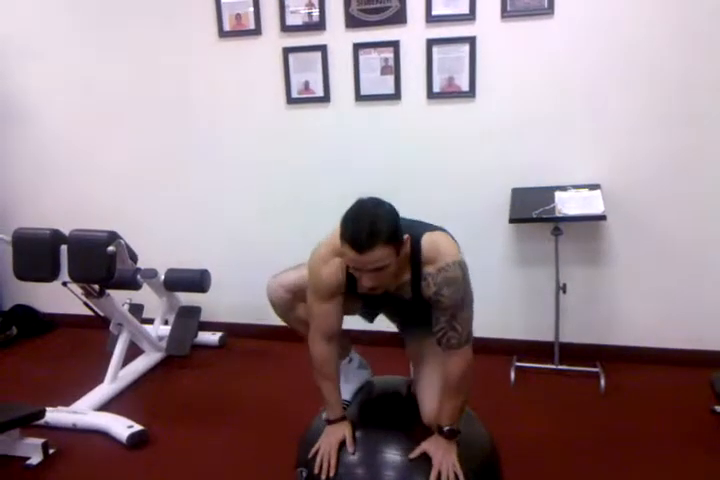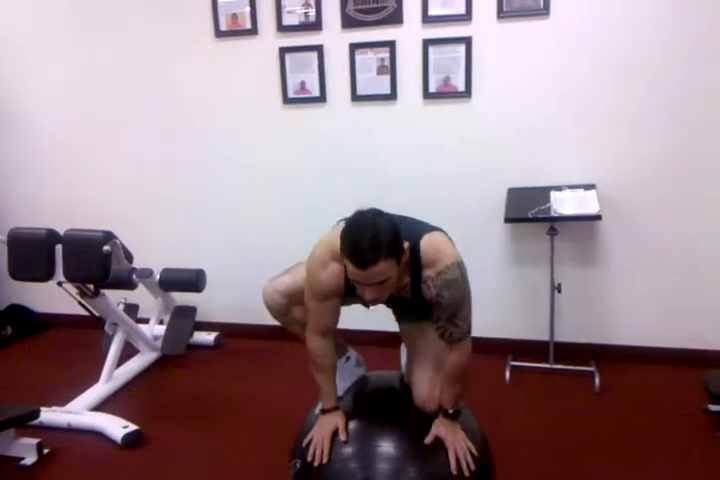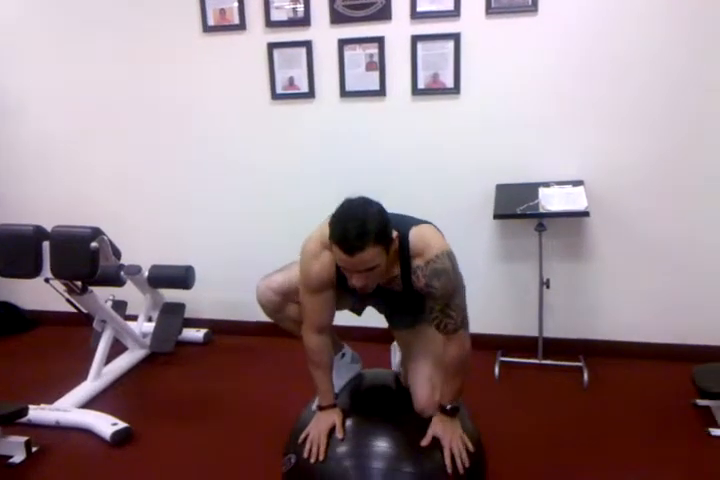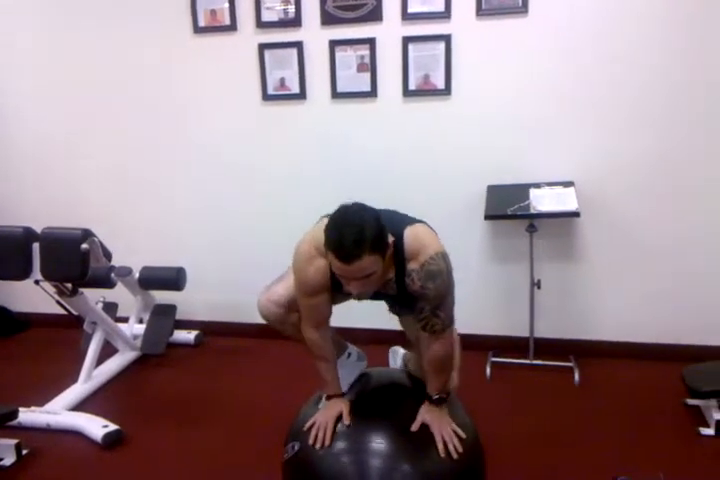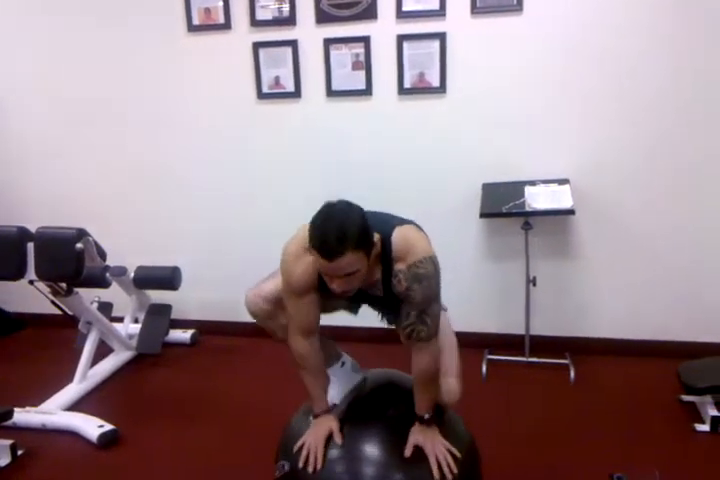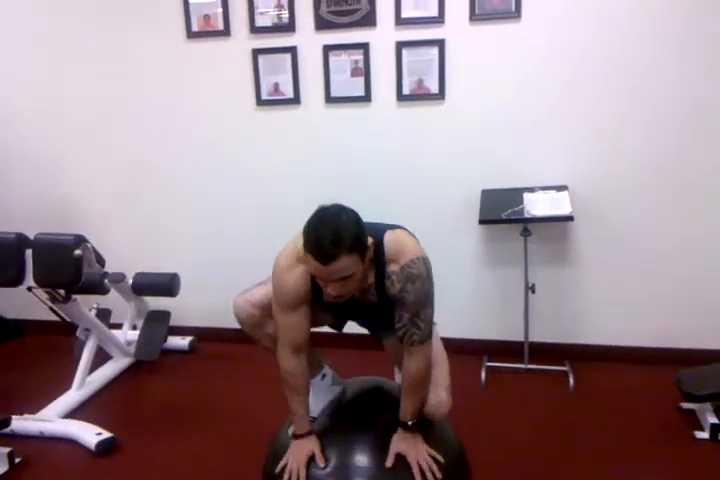
dt=0.5s
person 1, frame 1
left shoulder: (443, 265)
right shoulder: (328, 258)
left elbow: (458, 355)
right elbow: (323, 339)
left wrist: (445, 435)
right wrist: (335, 419)
left hip: (424, 310)
right hip: (362, 297)
left knee: (434, 416)
right knee: (279, 291)
left ankle: (421, 376)
right ankle: (351, 366)
person 1, frame 2
left shoulder: (441, 266)
right shoulder: (326, 258)
left elbow: (458, 346)
right elbow: (319, 334)
left wrist: (448, 416)
right wrist: (329, 408)
left hip: (420, 301)
left knee: (429, 401)
right knee: (275, 295)
left ankle: (412, 360)
right ankle: (346, 363)
person 1, frame 3
left shoulder: (431, 258)
right shoulder: (318, 251)
left elbow: (457, 338)
right elbow: (316, 331)
left wrist: (448, 413)
right wrist: (327, 405)
left hip: (414, 300)
left knee: (427, 406)
right knee: (268, 292)
left ankle: (405, 364)
right ankle: (342, 360)
person 1, frame 4
left shoulder: (426, 260)
right shoulder: (311, 253)
left elbow: (440, 338)
right elbow: (315, 327)
left wrist: (436, 403)
right wrist: (333, 395)
left hip: (408, 289)
left knee: (445, 382)
right knee: (271, 306)
left ankle: (407, 362)
right ankle: (347, 358)
person 1, frame 5
left shoulder: (412, 260)
right shoulder: (298, 254)
left elbow: (424, 348)
right elbow: (302, 335)
left wrist: (424, 422)
right wrist: (322, 412)
left hip: (402, 297)
left knee: (448, 391)
right knee: (258, 301)
right ankle: (340, 369)
person 1, frame 6
left shoulder: (406, 263)
right shoulder: (291, 266)
left elbow: (416, 352)
right elbow: (292, 352)
left wrist: (407, 430)
right wrist: (302, 433)
left hip: (392, 310)
right hip: (328, 308)
left knee: (437, 405)
right knee: (246, 308)
left ankle: (407, 380)
right ankle: (322, 382)
